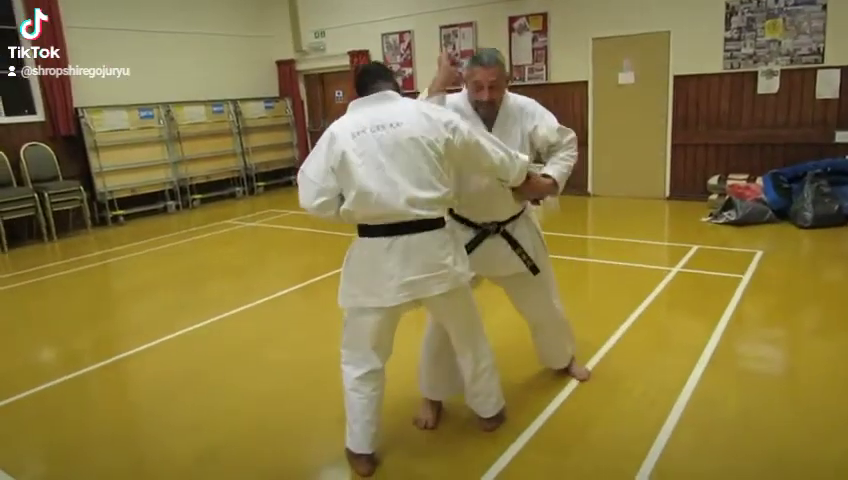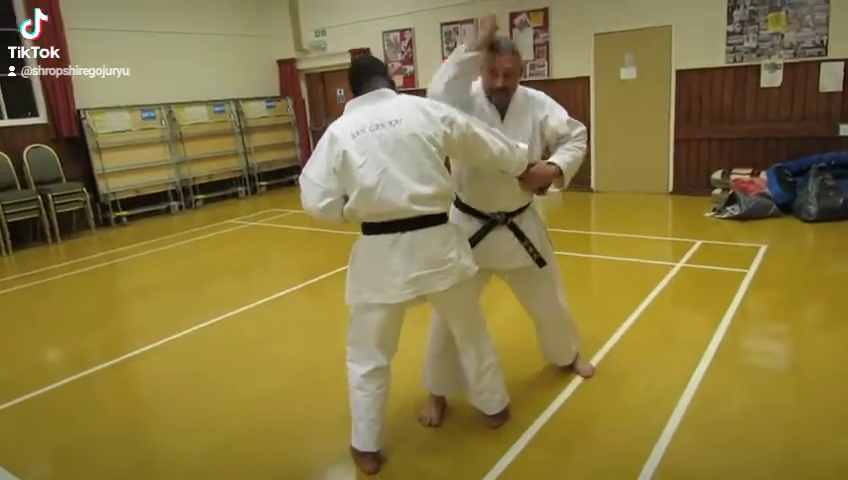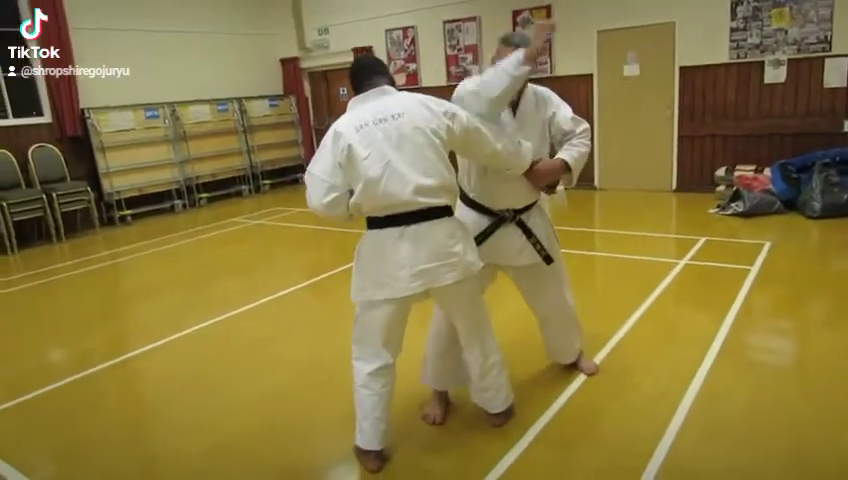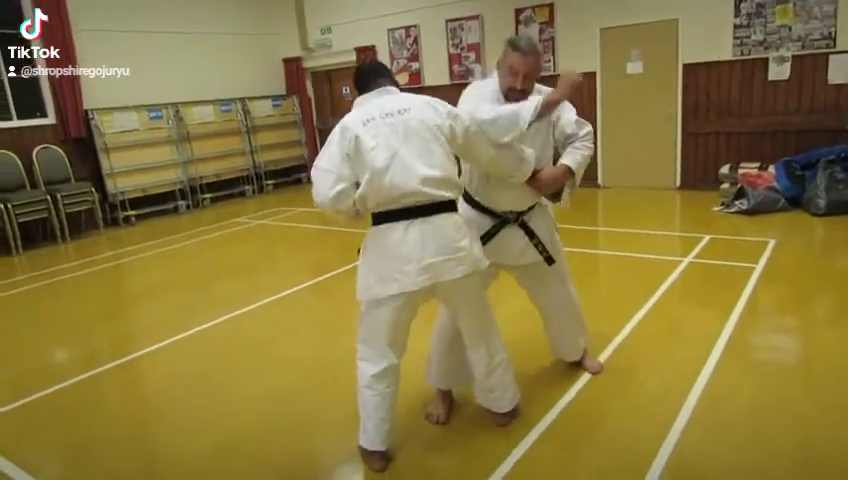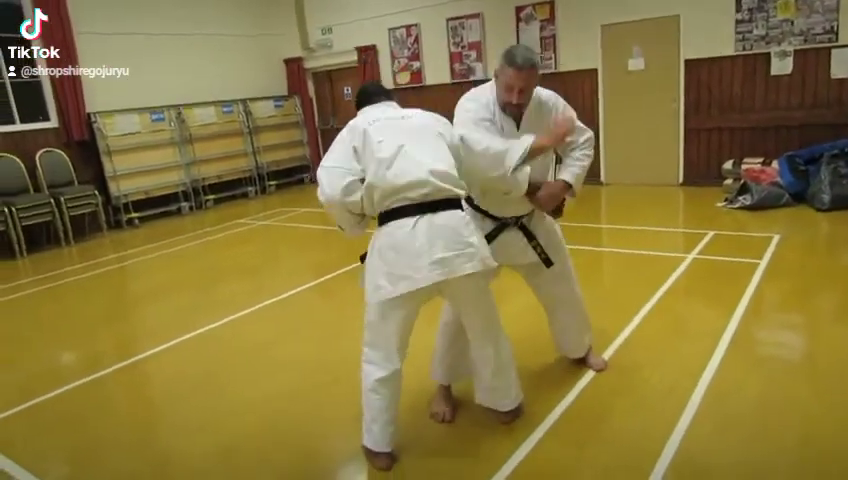
dt=0.2s
person 1, frame 1
left shoulder: (338, 132)
right shoulder: (430, 116)
left elbow: (315, 199)
right elbow: (489, 155)
right wrist: (525, 177)
left hip: (376, 256)
right hip: (433, 246)
left knee: (362, 356)
right knee: (467, 335)
right ankle: (489, 410)
person 1, frame 2
left shoulder: (339, 131)
right shoulder: (428, 111)
left elbow: (318, 202)
right elbow: (487, 146)
right wrist: (525, 167)
left hip: (380, 253)
right hip: (436, 242)
left knee: (367, 355)
right knee: (470, 332)
left ankle: (366, 447)
right ankle: (493, 407)
person 1, frame 3
left shoulder: (343, 128)
right shoulder: (430, 107)
left elbow: (323, 200)
right elbow: (490, 143)
right wrist: (530, 167)
left hip: (386, 249)
right hip: (441, 236)
left knee: (373, 352)
right knee: (474, 329)
left ankle: (371, 446)
right ankle: (497, 406)
person 1, frame 4
left shoulder: (350, 125)
right shoulder: (432, 107)
left elbow: (328, 194)
right elbow: (489, 150)
right wrist: (531, 174)
left hip: (391, 245)
right hip: (447, 233)
left knee: (378, 351)
right knee: (479, 328)
left ankle: (374, 446)
right ankle: (502, 405)
person 1, frame 5
left shoulder: (356, 129)
right shoulder: (431, 119)
left elbow: (334, 192)
right elbow: (485, 164)
left wrist: (356, 221)
right wrist: (530, 176)
left hip: (399, 243)
right hip: (454, 230)
left knee: (382, 352)
right knee: (484, 327)
left ankle: (378, 446)
right ankle: (505, 403)
person 2, frame 1
left shoulder: (527, 111)
right shoulder: (449, 110)
left elbow: (564, 144)
left wrist: (550, 179)
right wrist: (436, 88)
left hip: (514, 229)
right hip: (461, 233)
left knee: (543, 302)
left ankle: (562, 358)
right ankle: (432, 396)
person 2, frame 2
left shoulder: (536, 104)
right shoulder: (464, 98)
left elbow: (575, 137)
right elbow: (437, 99)
left wrist: (555, 168)
right wrist: (474, 46)
left hip: (520, 224)
right hip: (468, 225)
left knee: (547, 298)
left ankle: (567, 356)
right ankle: (437, 393)
person 2, frame 3
left shoulder: (544, 100)
right shoulder: (475, 97)
left elbow: (580, 134)
right elbow: (481, 94)
left wrist: (562, 165)
right wrist: (527, 51)
left hip: (527, 221)
right hip: (475, 221)
left knee: (553, 296)
right knee: (455, 307)
left ankle: (571, 353)
right ankle: (440, 390)
person 2, frame 4
left shoulder: (546, 101)
right shoulder: (478, 94)
left elbow: (583, 137)
right elbow: (487, 124)
left wrist: (565, 170)
right wrist: (549, 100)
left hip: (530, 220)
right hip: (479, 221)
left knee: (557, 293)
right knee: (459, 306)
left ankle: (575, 351)
right ankle: (443, 389)
person 2, frame 5
left shoulder: (549, 104)
right shoulder: (473, 103)
left elbow: (583, 144)
left wrist: (563, 184)
left hip: (532, 220)
right hip: (480, 221)
left knee: (561, 289)
right knee: (461, 304)
left ankle: (579, 349)
right ankle: (444, 386)
